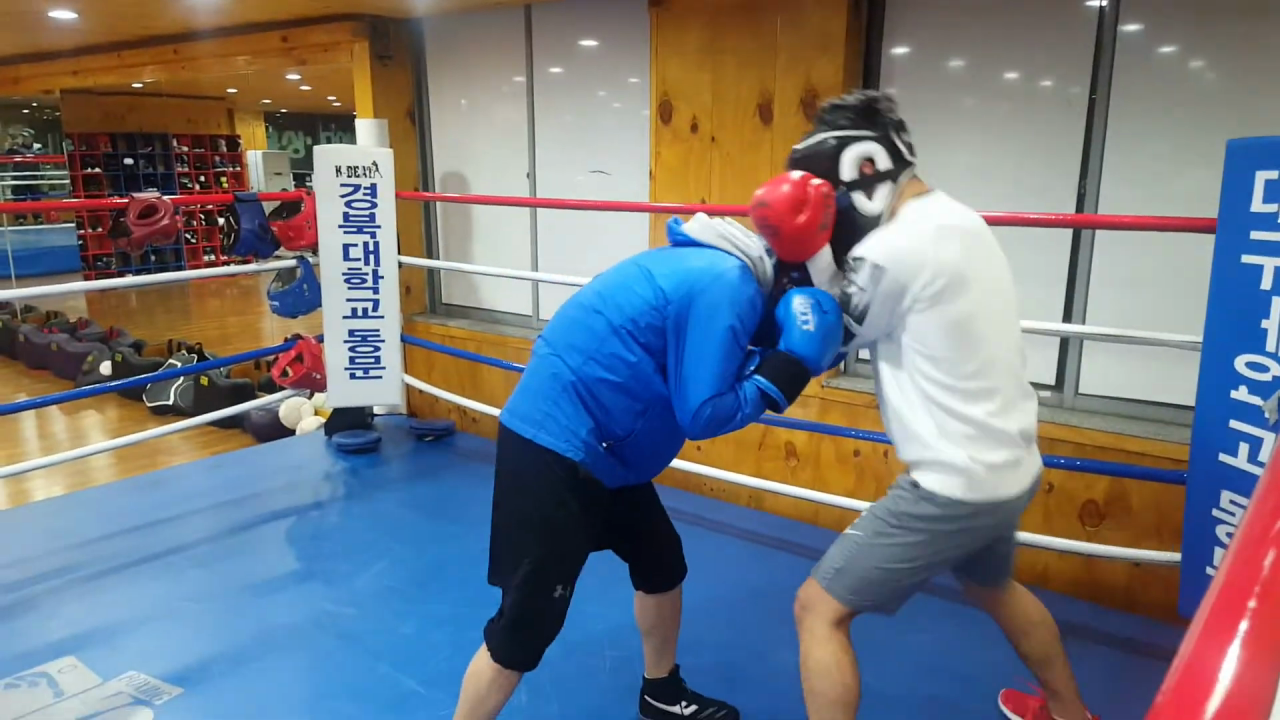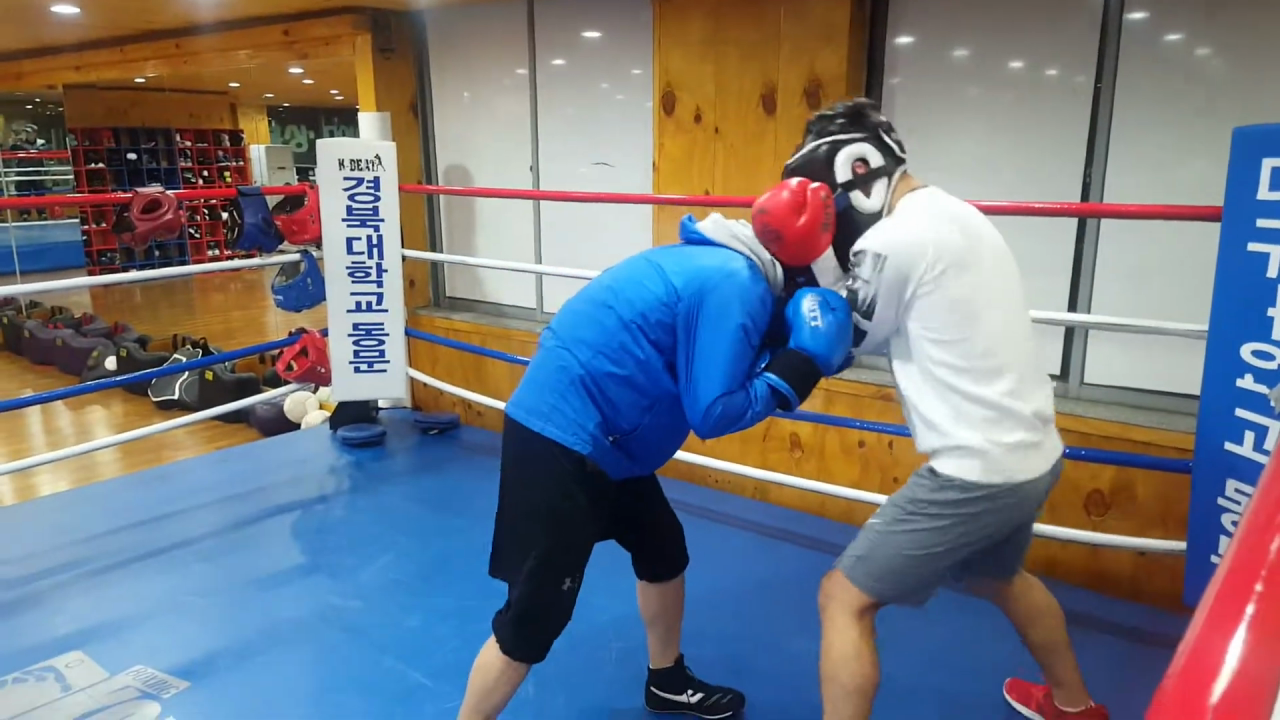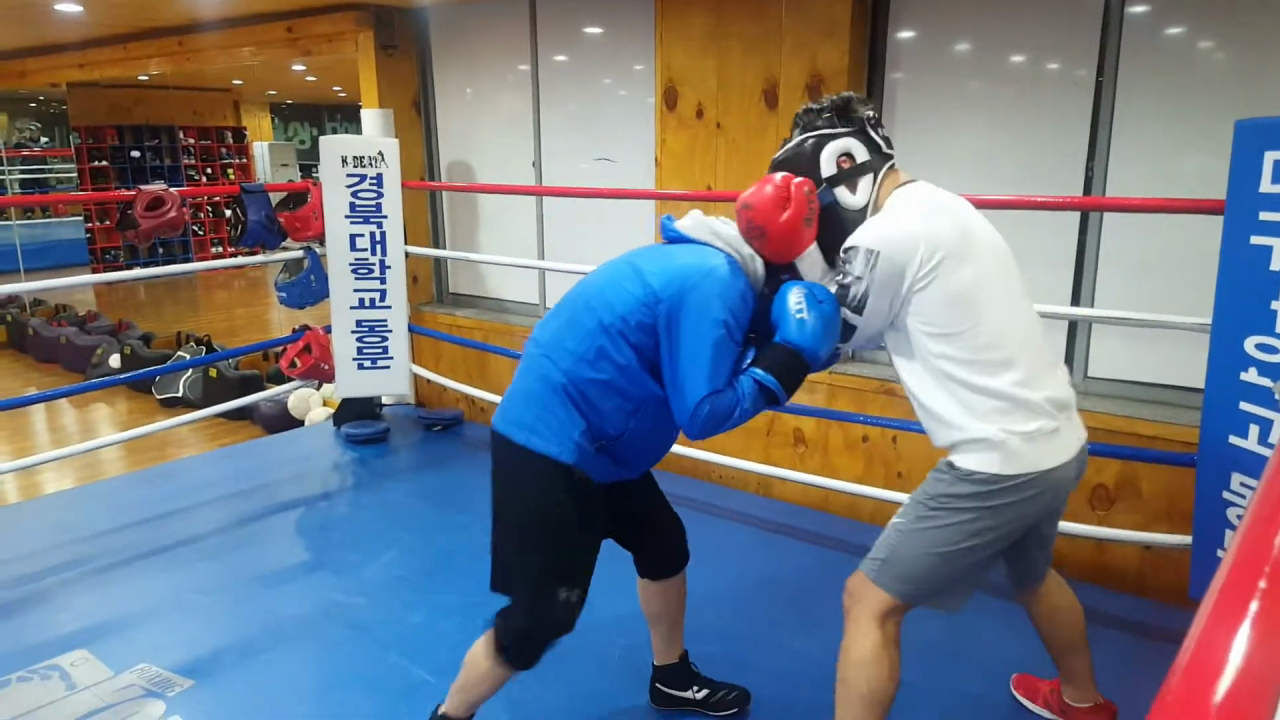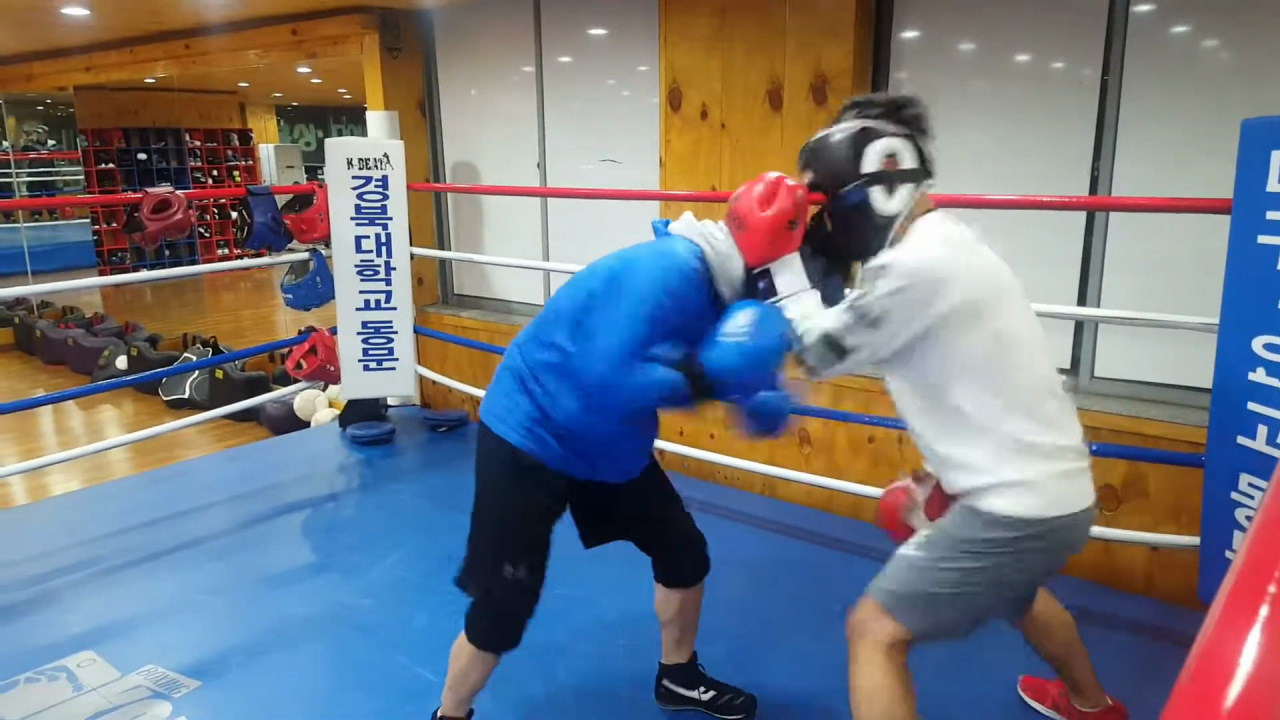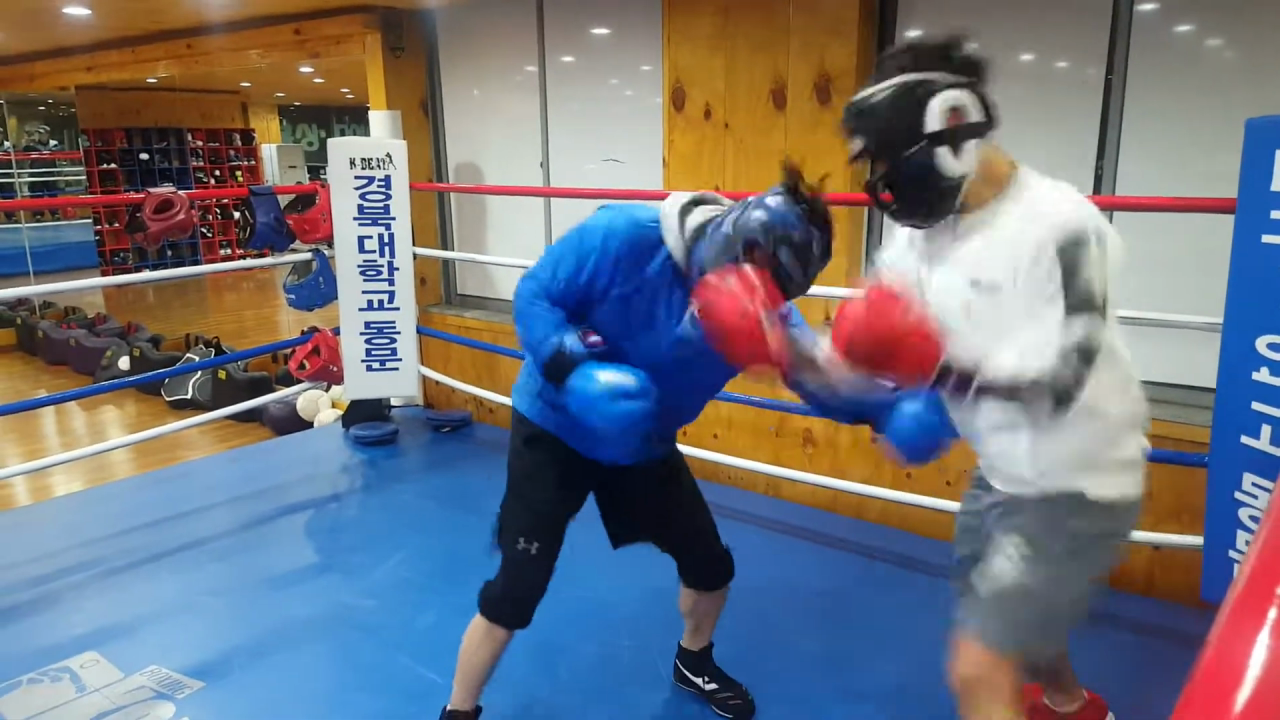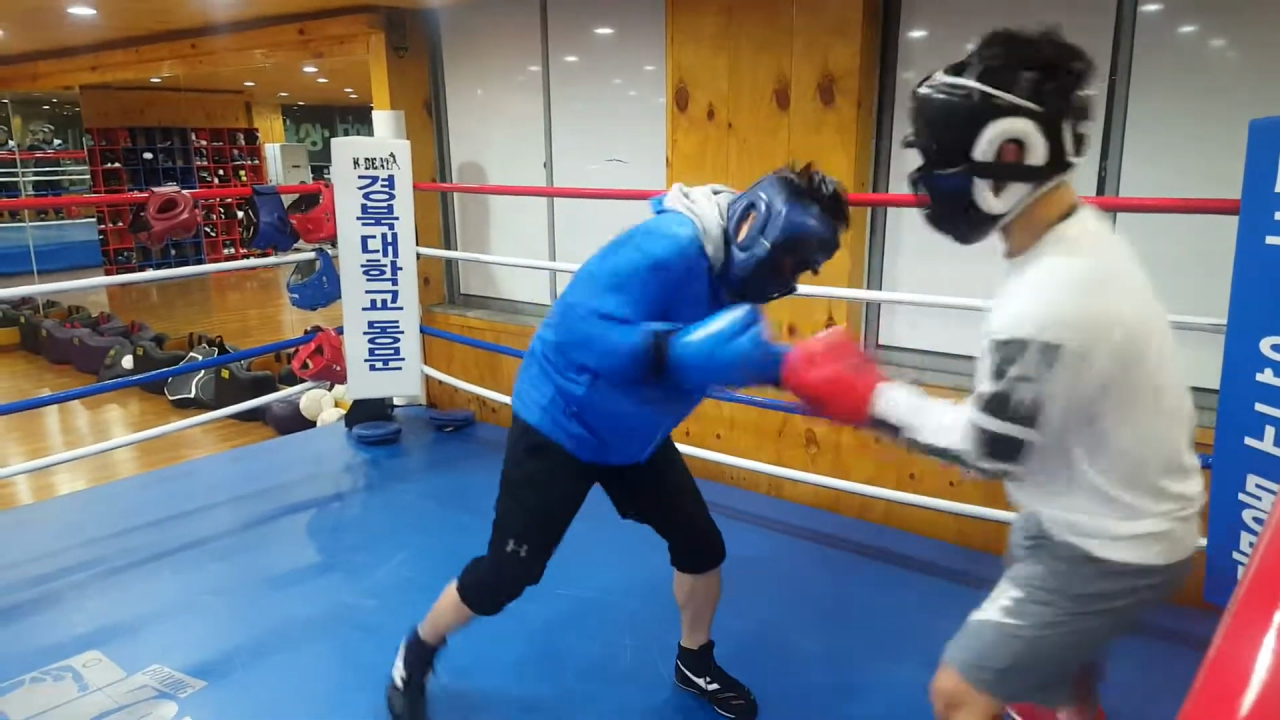
dt=0.2s
person 1, frame 1
left shoulder: (892, 252)
right shoulder: (959, 221)
right wrist: (818, 251)
left hip: (954, 483)
right hip: (1010, 468)
left knee: (820, 609)
right knee: (990, 584)
person 1, frame 2
left shoulder: (891, 243)
right shoulder: (956, 216)
left elbow: (848, 338)
left hip: (974, 471)
right hip: (1032, 454)
left knee: (844, 600)
right knee: (999, 575)
person 1, frame 3
left shoulder: (882, 237)
right shoulder: (942, 208)
left elbow: (839, 334)
left hip: (996, 464)
right hip: (1056, 446)
left knee: (868, 604)
right knee: (1030, 573)
person 1, frame 4
left shoulder: (919, 264)
right shoulder: (946, 247)
left elbow: (820, 352)
right wrist: (932, 481)
left hip: (1018, 506)
right hip: (1055, 491)
left knee: (874, 631)
right knee: (1015, 591)
person 1, frame 5
left shoulder: (1059, 225)
right shoulder: (919, 241)
left elbow: (1059, 380)
right elbow: (886, 367)
left wrist: (941, 363)
left hip: (1077, 488)
right hip: (1004, 479)
right knee: (1013, 609)
person 1, frame 6
left shoulder: (1053, 305)
right shoulder: (1071, 237)
left elbow: (993, 443)
left wrist: (872, 397)
left hip: (1115, 543)
right hip: (1075, 510)
right knee: (1045, 632)
person 2, frame 1
left shoulder: (710, 269)
right shoulder: (729, 286)
left elbow: (698, 381)
right elbow: (702, 414)
left wrist: (784, 358)
right wrist: (792, 366)
left hip: (598, 447)
right hip: (555, 447)
left knee: (662, 561)
right knee: (529, 621)
person 2, frame 2
left shoulder: (718, 264)
right shoulder: (737, 285)
left elbow: (705, 381)
right elbow: (713, 413)
left wrist: (789, 357)
right wrist: (801, 367)
left hip: (600, 439)
right hip: (560, 440)
left knee: (664, 551)
right knee: (536, 613)
person 2, frame 3
left shoulder: (705, 264)
right shoulder: (718, 284)
left elbow: (685, 377)
right elbow: (702, 413)
left wrist: (775, 355)
right wrist: (787, 362)
left hip: (591, 441)
right hip: (549, 448)
left knee: (665, 546)
right knee: (538, 619)
left ankle: (672, 679)
person 2, frame 4
left shoulder: (711, 281)
right shoulder: (673, 270)
right elbow: (605, 381)
left wrist: (759, 401)
right wrist: (704, 374)
left hip: (606, 443)
right hip: (529, 438)
left knee: (685, 553)
right knee: (504, 605)
person 2, frame 5
right shoulder: (630, 235)
left elbow: (826, 383)
right elbow: (535, 298)
left wrist: (889, 409)
right wrist: (570, 369)
left hip: (643, 440)
right hip: (557, 422)
left knee: (709, 563)
right knee: (519, 585)
left ankle: (694, 663)
person 2, frame 6
left shoulder: (733, 271)
right shoulder: (669, 245)
left elbow: (757, 359)
right elbow: (592, 331)
left wrist: (784, 364)
right wrist: (680, 353)
left hip: (635, 432)
right hip: (560, 426)
left knee: (701, 543)
right knee: (503, 575)
left ankle: (695, 662)
right ankle: (417, 654)
